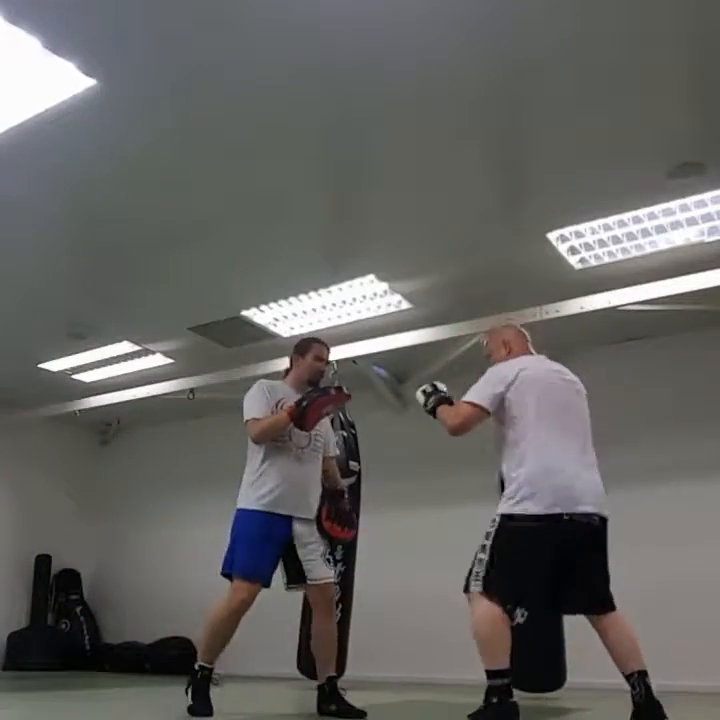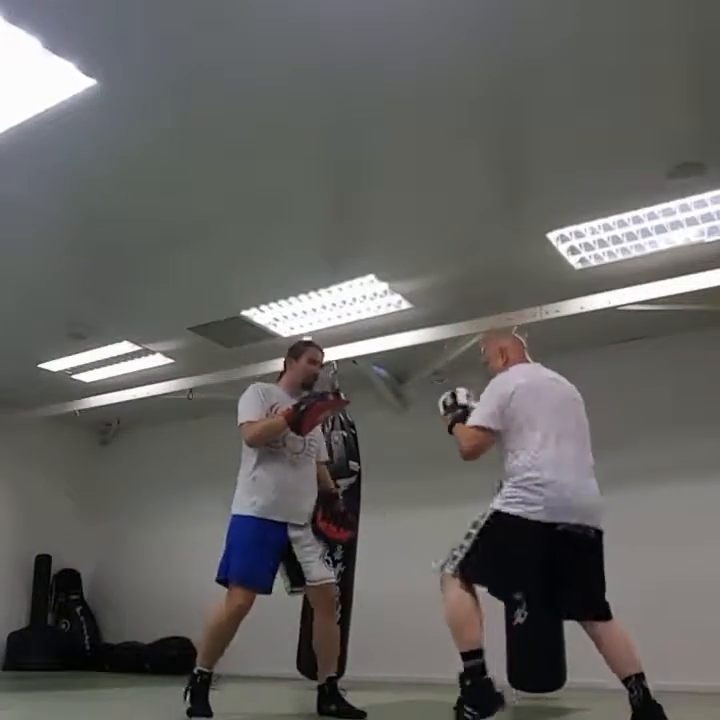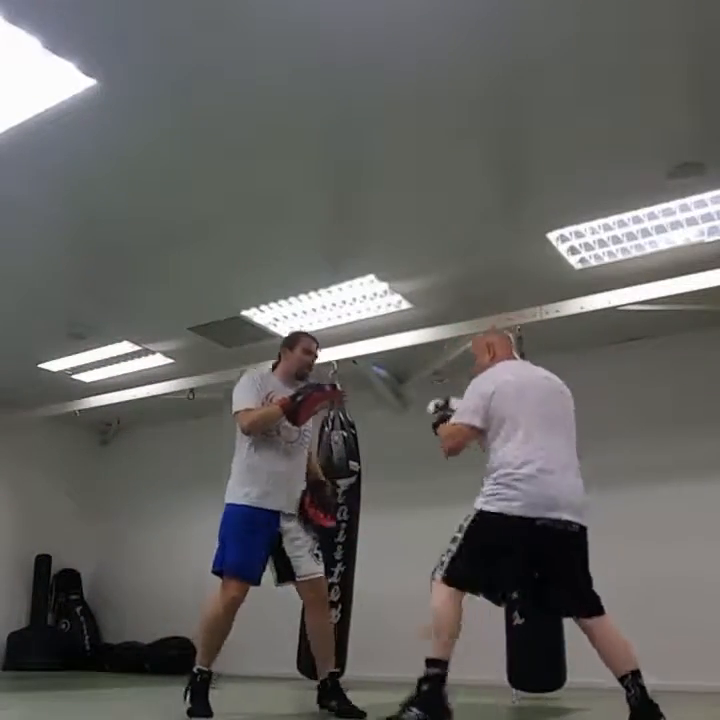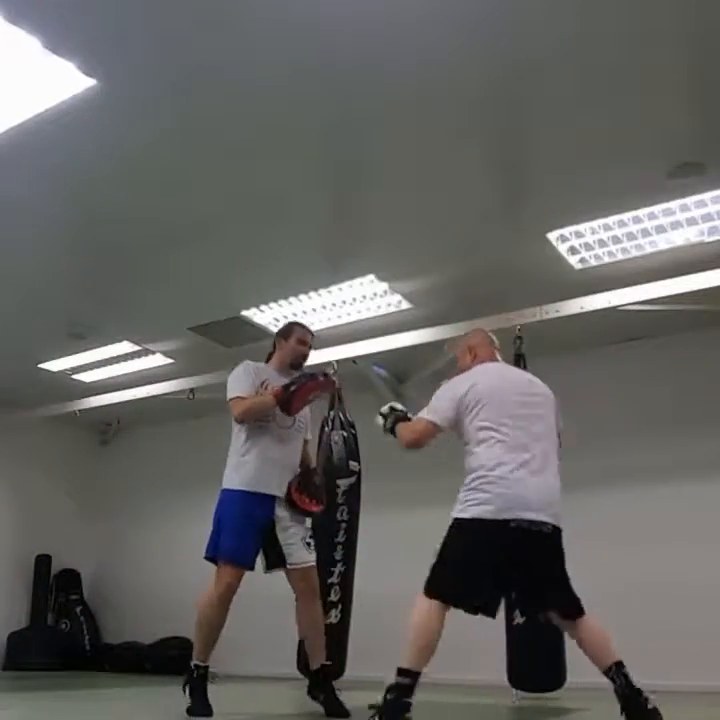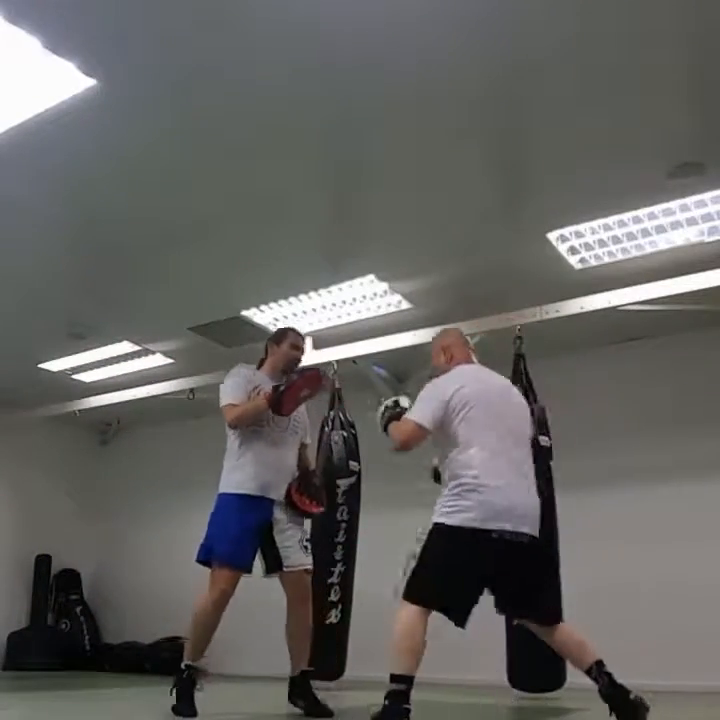
dt=0.1s
person 1, frame 1
left shoulder: (506, 372)
right shoulder: (569, 378)
left elbow: (458, 422)
left wrist: (436, 401)
left hip: (532, 505)
right hip: (586, 506)
left knee: (486, 595)
right knee: (601, 608)
person 1, frame 2
left shoulder: (505, 384)
right shoulder: (566, 387)
left elbow: (471, 447)
left wrist: (455, 417)
left hip: (528, 507)
right hip: (584, 514)
left knee: (456, 577)
right knee: (594, 615)
left ankle: (476, 685)
person 1, frame 3
left shoulder: (488, 381)
right shoulder: (557, 385)
left elbow: (452, 443)
left wrist: (440, 419)
left hip: (509, 504)
right hip: (566, 511)
left knee: (447, 585)
right knee: (588, 611)
person 1, frame 4
left shoulder: (463, 385)
right shoulder: (539, 388)
left elbow: (413, 437)
left wrist: (394, 420)
left hip: (486, 511)
right hip: (541, 515)
left knee: (433, 600)
right knee: (567, 613)
person 1, frame 5
left shoulder: (445, 386)
right shoulder: (511, 391)
left elbow: (404, 440)
left wrist: (390, 417)
left hip: (467, 517)
right hip: (521, 520)
left knee: (415, 603)
right knee: (541, 619)
person 2, frame 1
right shoulder: (265, 389)
left elbow: (328, 464)
right elbow: (257, 432)
left wrist: (339, 495)
right wrist: (297, 410)
left hip: (306, 516)
right hip: (261, 509)
left knee: (325, 599)
right knee: (240, 596)
right ankle: (200, 677)
person 2, frame 2
left shoulder: (312, 415)
right shoulder: (260, 393)
right elbow: (252, 436)
left wrist: (331, 496)
right wrist: (292, 414)
left hip: (302, 520)
right hip: (256, 515)
left knee: (327, 599)
right knee: (237, 602)
right ankle: (199, 683)
person 2, frame 3
left shoulder: (307, 401)
right shoulder: (255, 380)
right elbow: (247, 424)
left wrist: (321, 486)
right wrist: (289, 403)
left hip: (293, 511)
right hip: (250, 505)
left knee: (318, 594)
right knee: (231, 594)
left ankle: (329, 687)
right ankle: (199, 681)
person 2, frame 4
right shoulder: (249, 370)
right elbow: (241, 411)
right wrist: (283, 392)
left hip: (288, 497)
right hip: (245, 490)
left knee: (308, 584)
right knee: (227, 582)
left ankle: (320, 678)
right ankle: (197, 676)
person 2, frame 5
left shoulder: (296, 401)
right shoulder: (242, 377)
right elbow: (232, 418)
right wrist: (274, 396)
left hip: (283, 501)
right hip: (241, 495)
left knee: (301, 588)
right knee: (222, 586)
left ankle: (300, 683)
right ankle: (186, 676)
